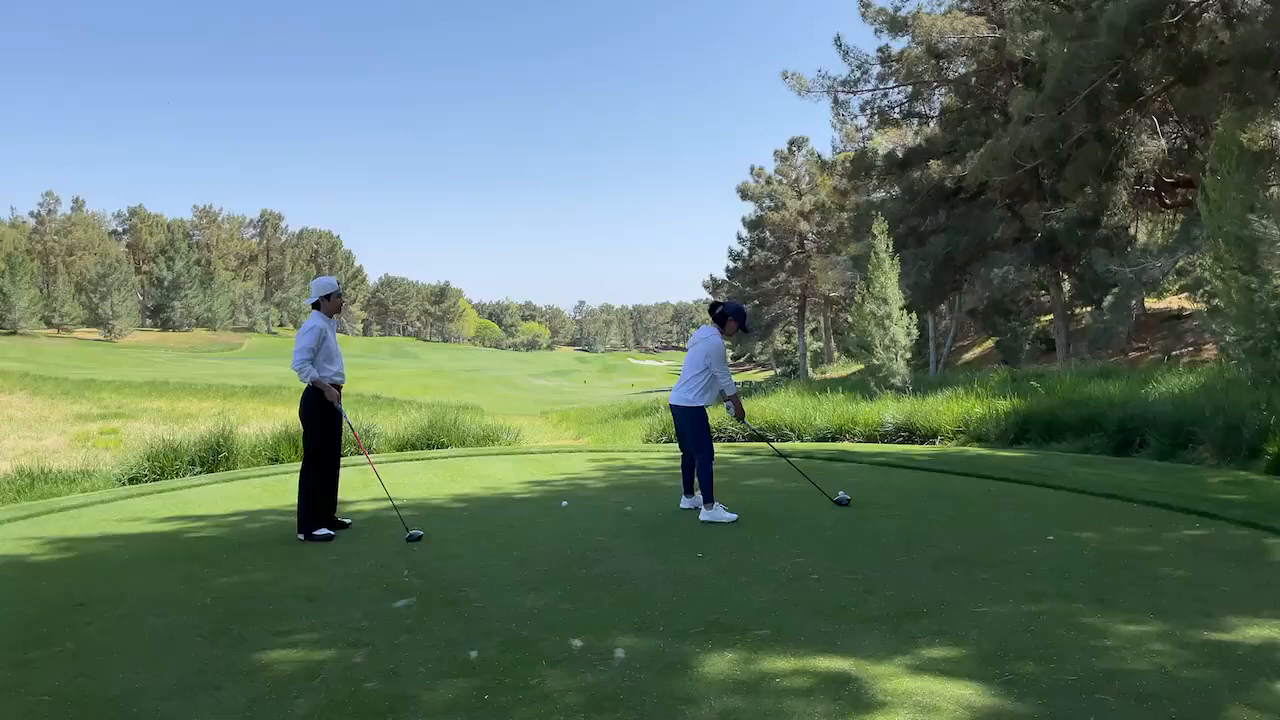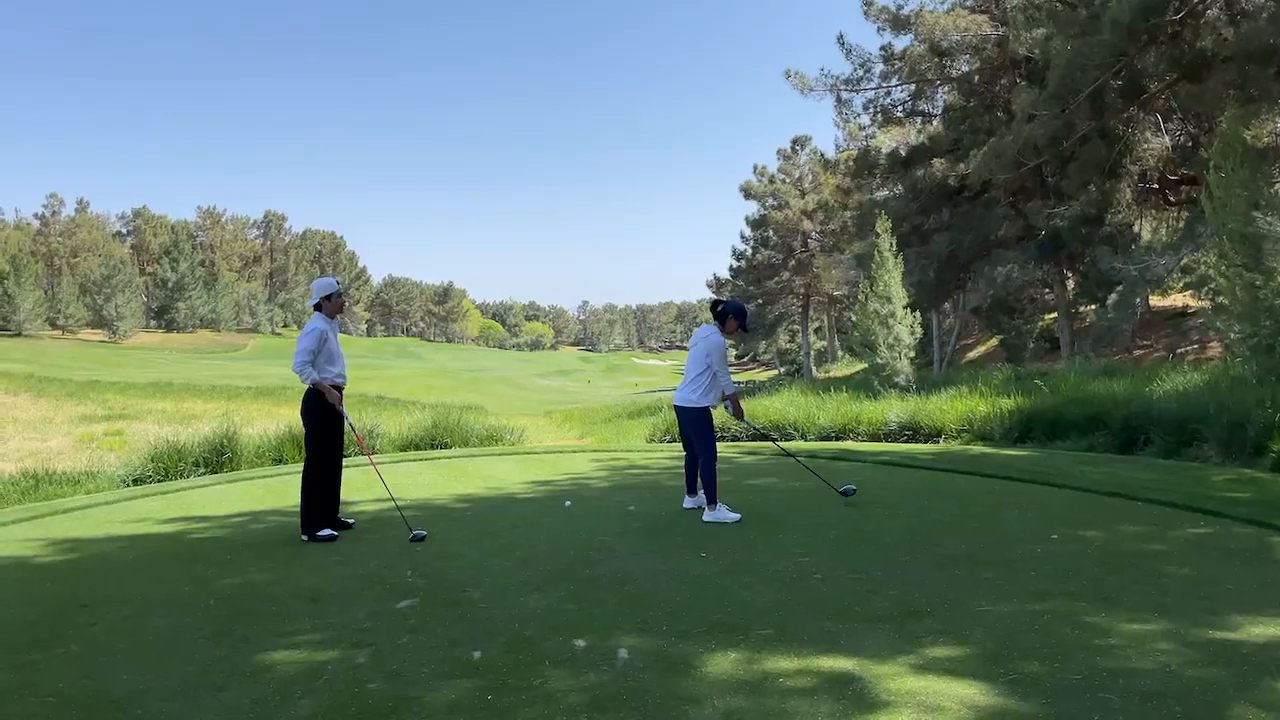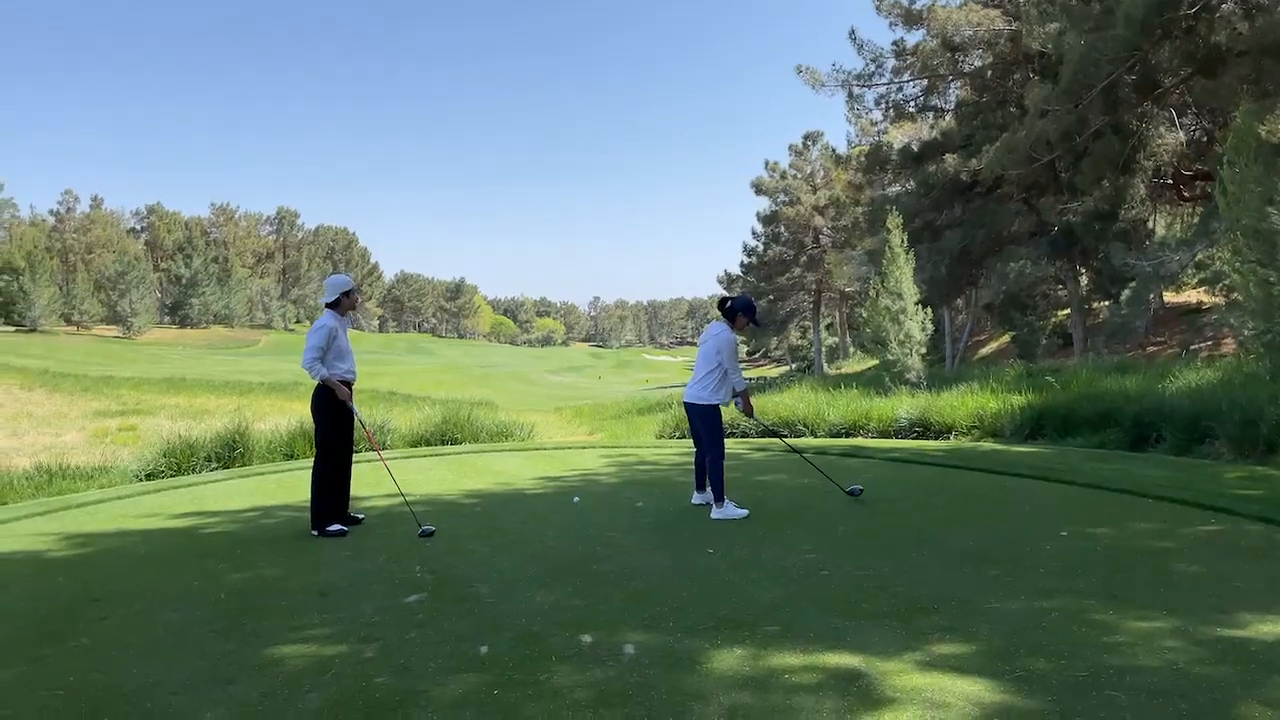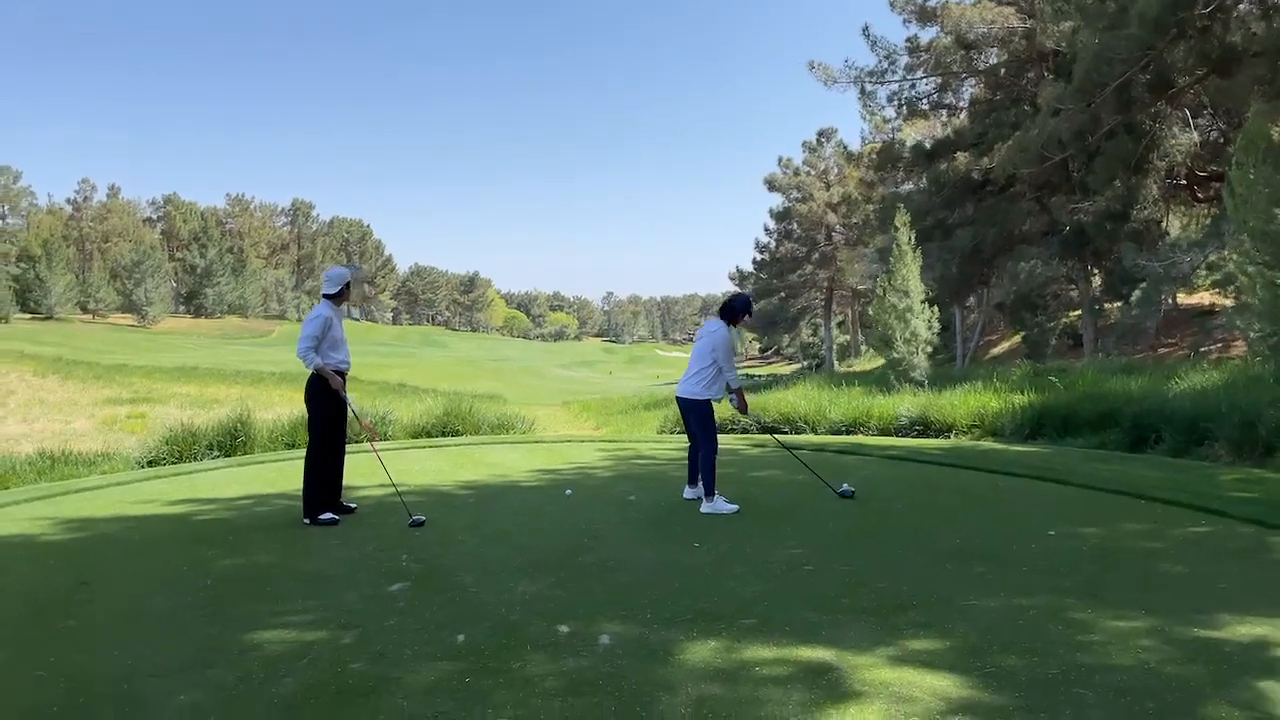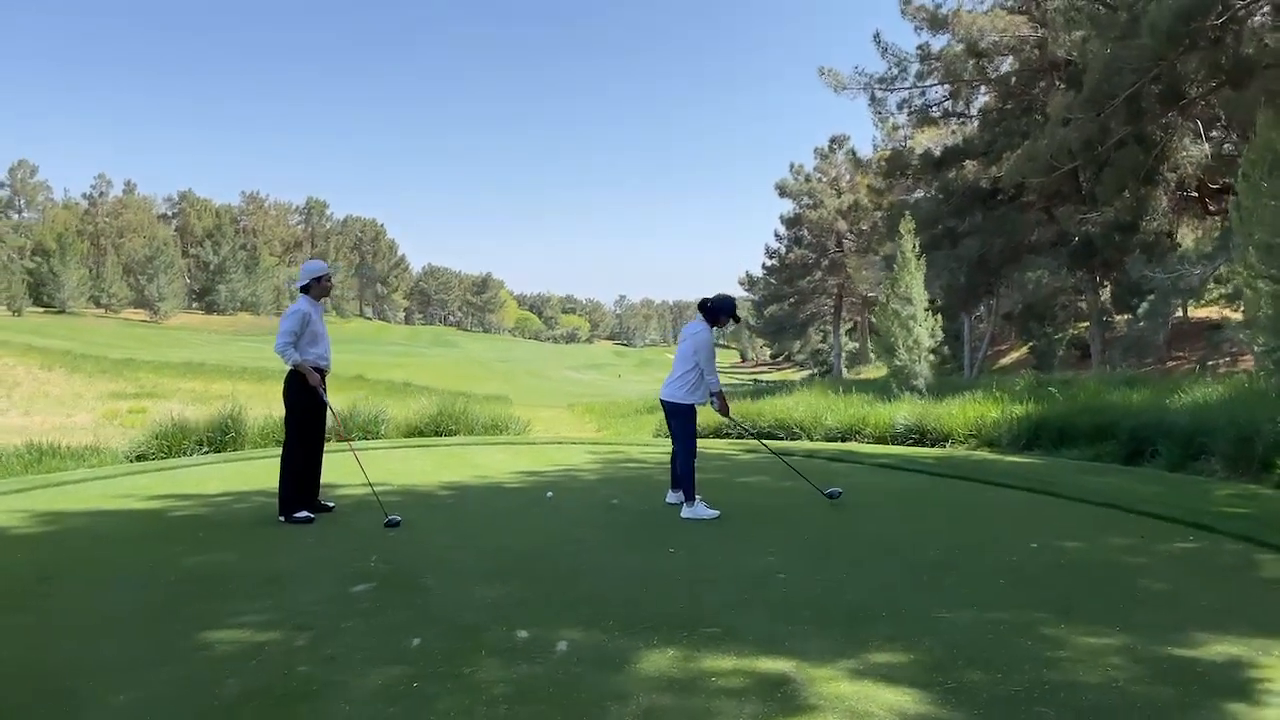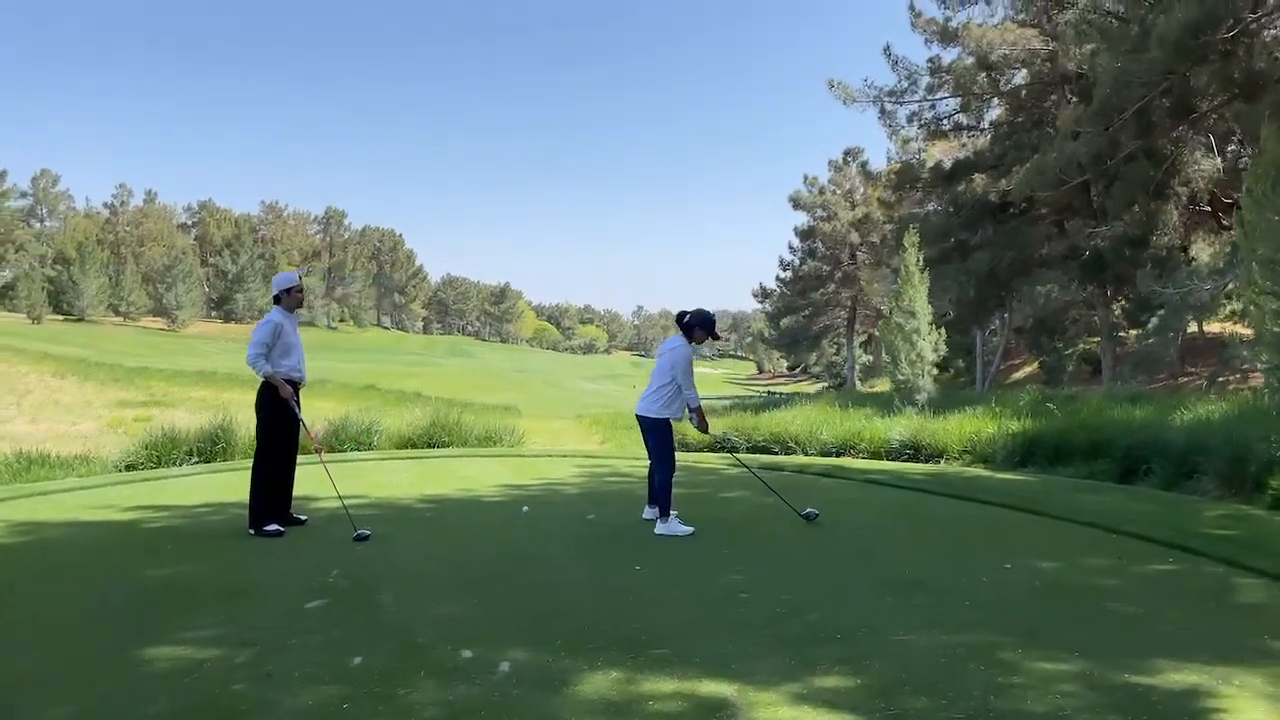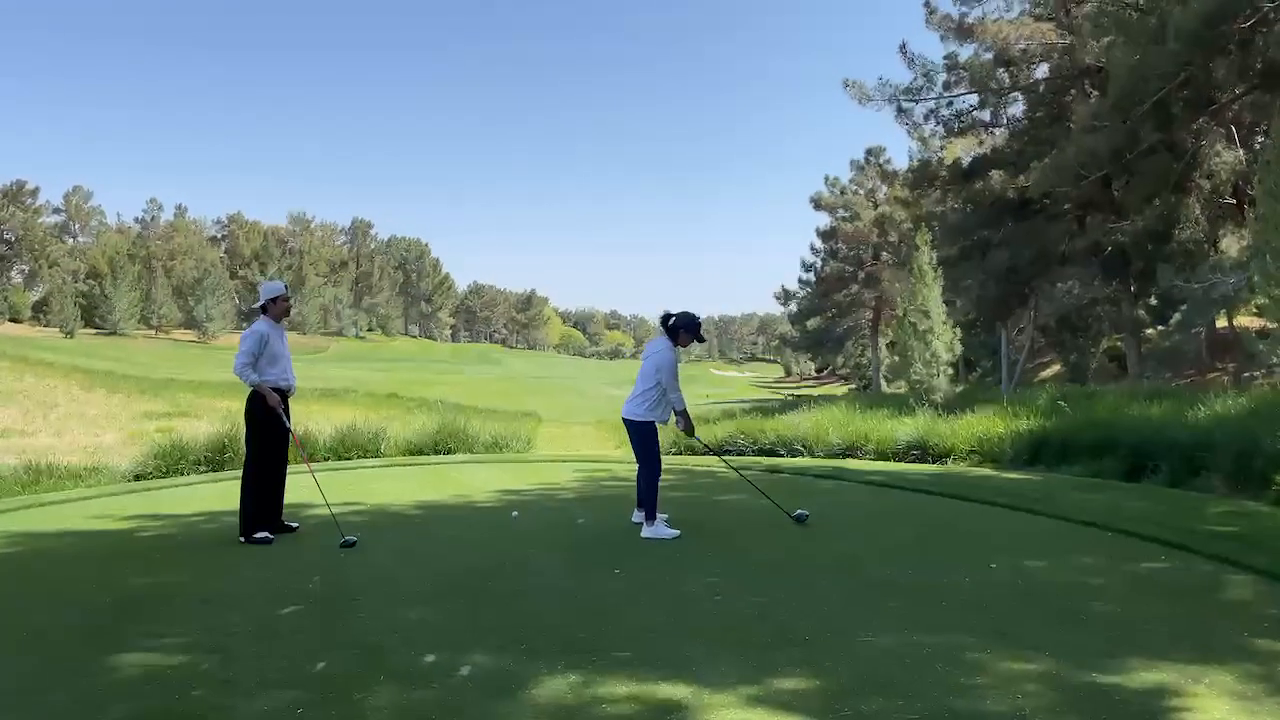
dt=0.5s
person 1, frame 1
left shoulder: (328, 325)
right shoulder: (315, 326)
right elbow: (300, 364)
right wrist: (326, 388)
left hip: (329, 398)
right hip: (318, 399)
left knee: (331, 459)
right knee: (315, 460)
left ankle: (326, 516)
right ankle: (308, 525)
person 1, frame 2
left shoulder: (331, 326)
right shoulder: (316, 328)
right elbow: (301, 366)
right wrist: (327, 390)
left hip: (331, 399)
right hip: (320, 400)
left knee: (333, 460)
right knee: (317, 461)
left ankle: (329, 516)
right ankle: (311, 526)
person 1, frame 3
left shoulder: (341, 323)
right shoulder: (326, 325)
right elbow: (310, 362)
right wrist: (337, 387)
left hip: (341, 396)
right hip: (330, 396)
left knee: (343, 455)
right knee: (327, 457)
left ankle: (339, 511)
right ankle: (322, 521)
person 1, frame 4
left shoulder: (334, 314)
right shoulder: (321, 315)
right elbow: (305, 351)
right wrist: (330, 376)
left hip: (335, 385)
right hip: (323, 386)
left knee: (336, 445)
right knee: (320, 446)
left ankle: (331, 500)
right ankle: (313, 509)
person 1, frame 5
left shoulder: (315, 310)
right shoulder: (300, 310)
right elbow: (283, 346)
right wrist: (308, 372)
left hip: (315, 382)
right hip: (302, 382)
left knee: (314, 443)
right knee: (297, 443)
left ankle: (309, 499)
right ankle: (289, 507)
person 1, frame 6
left shoulder: (291, 322)
right shoulder: (273, 322)
right elbow: (254, 357)
right wrist: (280, 384)
left hip: (290, 393)
right hip: (275, 393)
left knee: (287, 455)
right knee: (268, 456)
left ankle: (281, 512)
right ankle: (259, 520)
person 1, frame 7
left shoulder: (279, 332)
right shoulder: (258, 331)
right elbow: (242, 367)
right wrist: (267, 393)
left hip: (280, 401)
right hip: (263, 402)
left knee: (277, 463)
right knee: (258, 464)
left ankle: (272, 519)
right ankle: (250, 527)
person 2, frame 1
left shoulder: (704, 334)
right shoulder: (715, 342)
right elbow: (724, 377)
left wrist: (727, 398)
right wrist: (738, 405)
left hip: (679, 401)
right hip: (690, 404)
left knee: (690, 451)
right knee: (705, 454)
left ankle: (689, 497)
right ankle: (709, 508)
person 2, frame 2
left shoulder: (704, 333)
right shoulder: (716, 339)
right elbow: (723, 375)
left wrist: (726, 396)
right wrist: (735, 404)
left hip: (684, 401)
right hip: (695, 405)
left knee: (693, 451)
right knee: (708, 455)
left ankle: (692, 496)
right ankle: (712, 509)
person 2, frame 3
left shoulder: (714, 329)
right shoulder: (726, 336)
right elbow: (734, 372)
left wrist: (736, 394)
right wrist: (746, 401)
left hip: (693, 398)
right hip: (705, 402)
left knee: (704, 448)
right knee: (716, 452)
left ankle: (701, 493)
right ankle: (719, 506)
person 2, frame 4
left shoulder: (711, 325)
right shoulder: (722, 334)
right elbow: (729, 370)
left wrist: (731, 390)
right wrist: (740, 398)
left hip: (686, 393)
right hip: (697, 397)
left knee: (697, 443)
right knee: (708, 447)
left ankle: (692, 487)
right ankle: (709, 501)
person 2, frame 5
left shoulder: (693, 327)
right shoulder: (704, 336)
right elbow: (709, 373)
left wrist: (714, 395)
right wrist: (722, 401)
left hip: (671, 396)
right hip: (682, 400)
left knee: (680, 447)
right knee: (687, 451)
left ankle: (675, 492)
right ankle: (690, 506)
person 2, frame 6
left shoulder: (673, 342)
right shoulder: (682, 351)
right elbow: (688, 388)
left wrist: (692, 412)
right wrist: (701, 417)
left hip: (648, 411)
right hip: (656, 414)
left knee: (658, 462)
right knee: (666, 466)
left ankle: (652, 507)
right ankle: (664, 521)
person 2, frame 7
left shoulder: (658, 345)
right shoulder: (666, 354)
right elbow: (673, 392)
left wrist: (679, 416)
right wrist: (687, 421)
left hip: (635, 414)
right hip: (641, 417)
left knee: (646, 465)
right knee: (653, 468)
left ankle: (641, 511)
right ankle: (650, 525)
